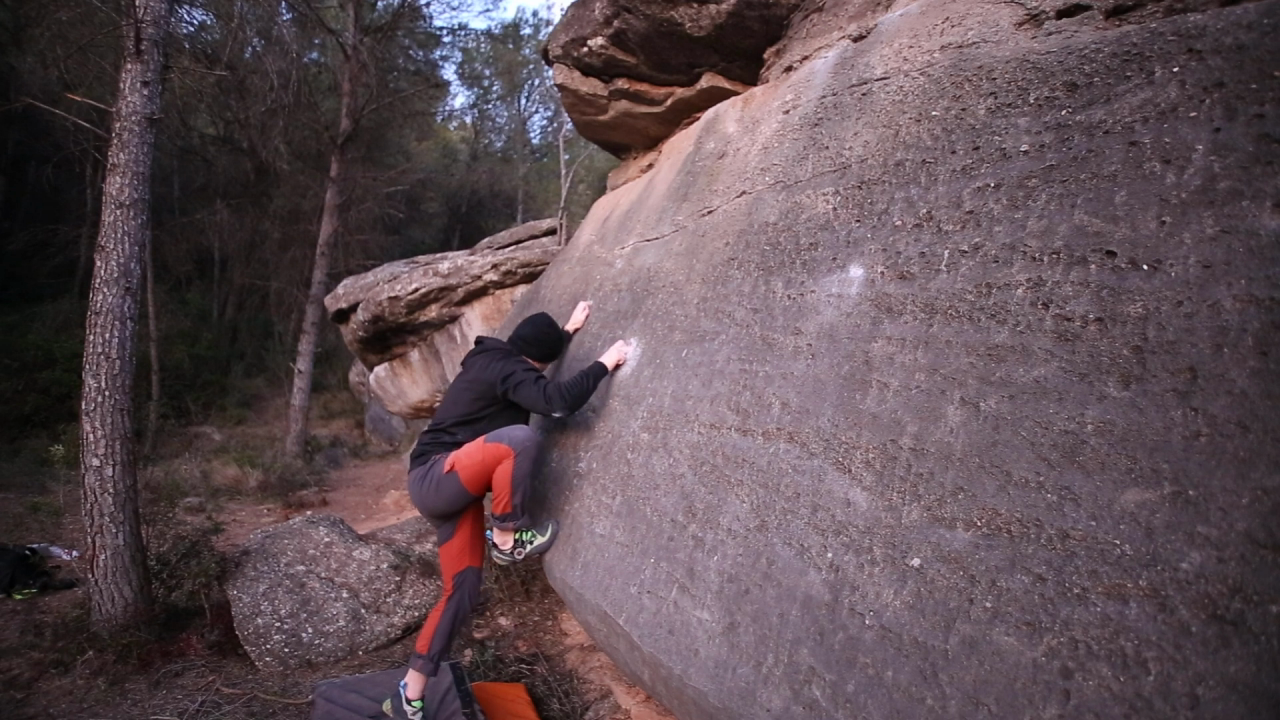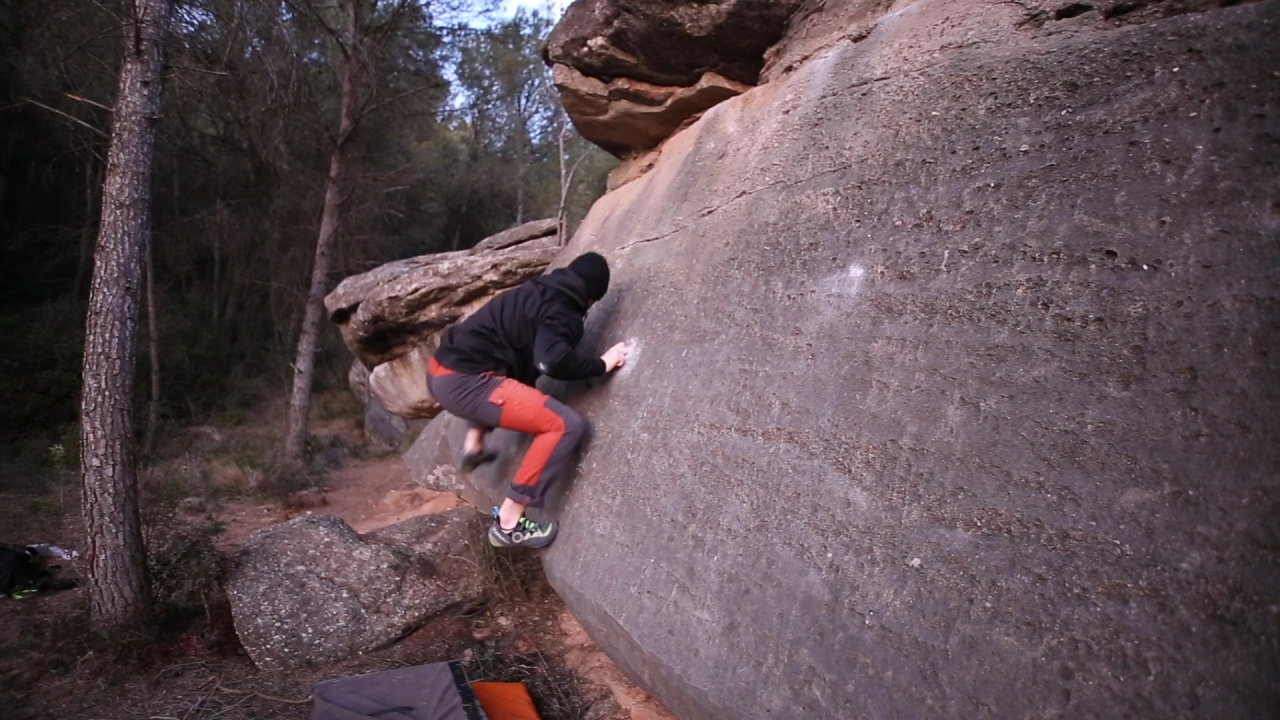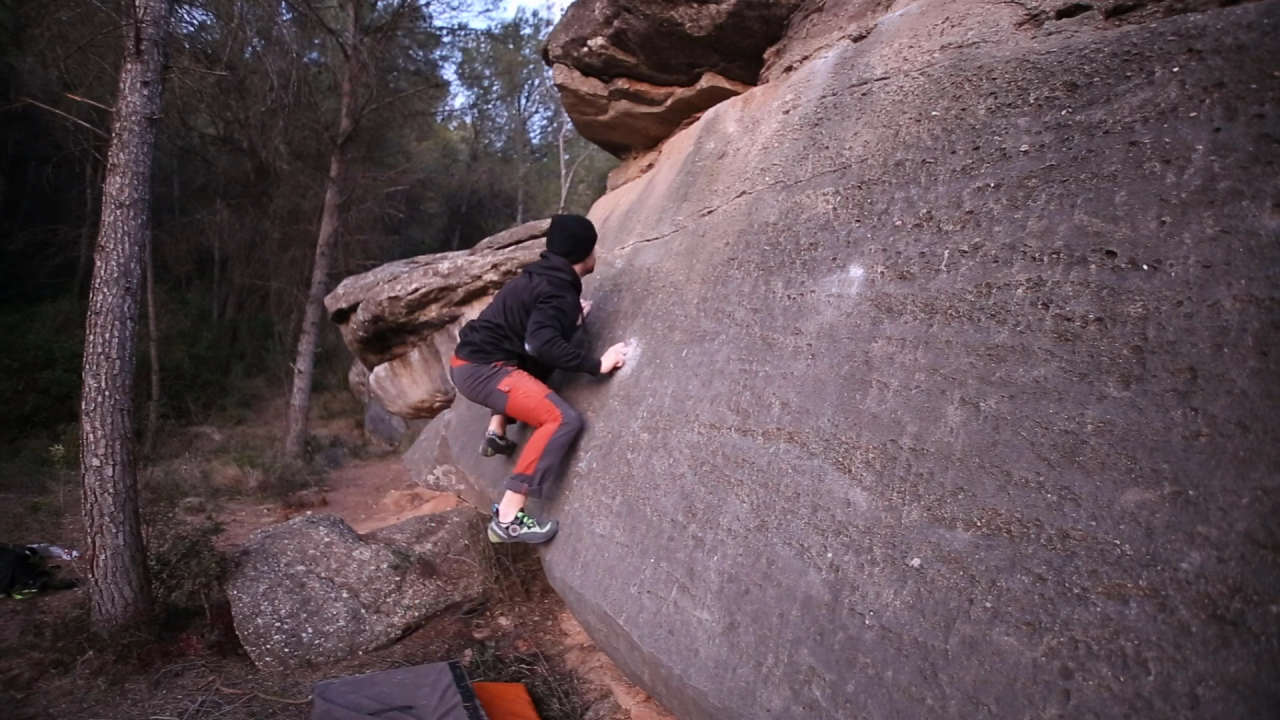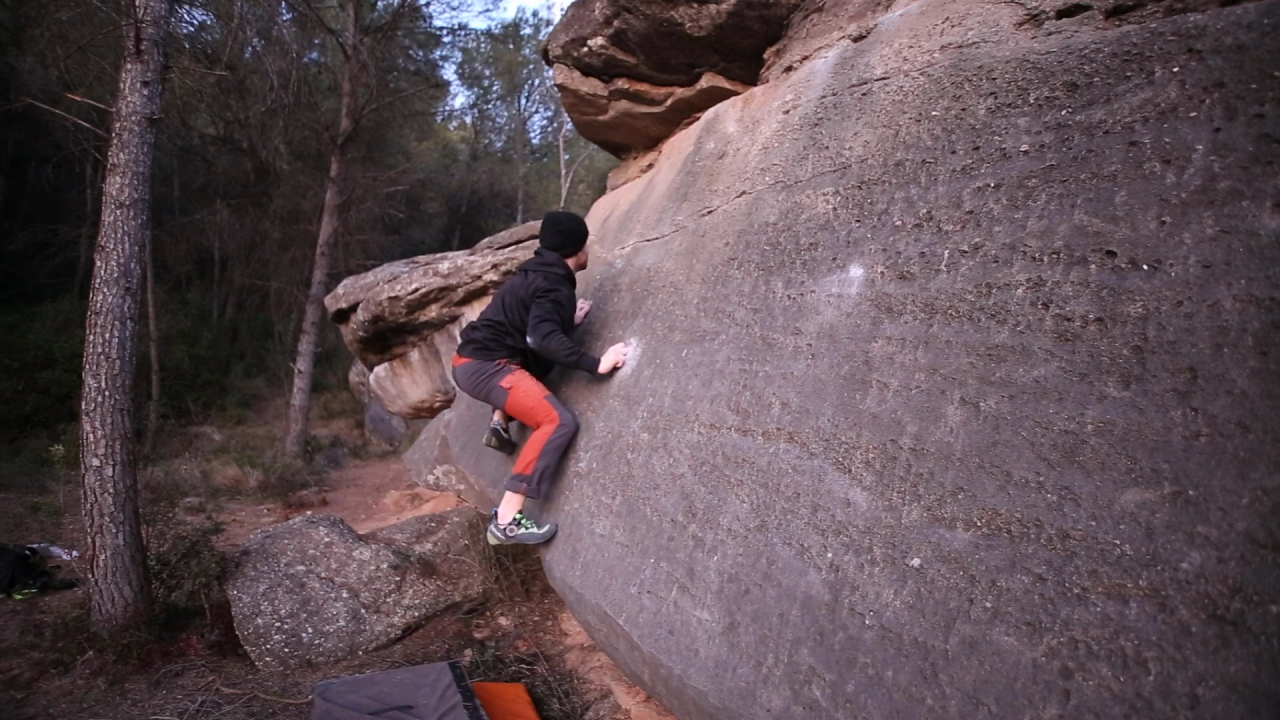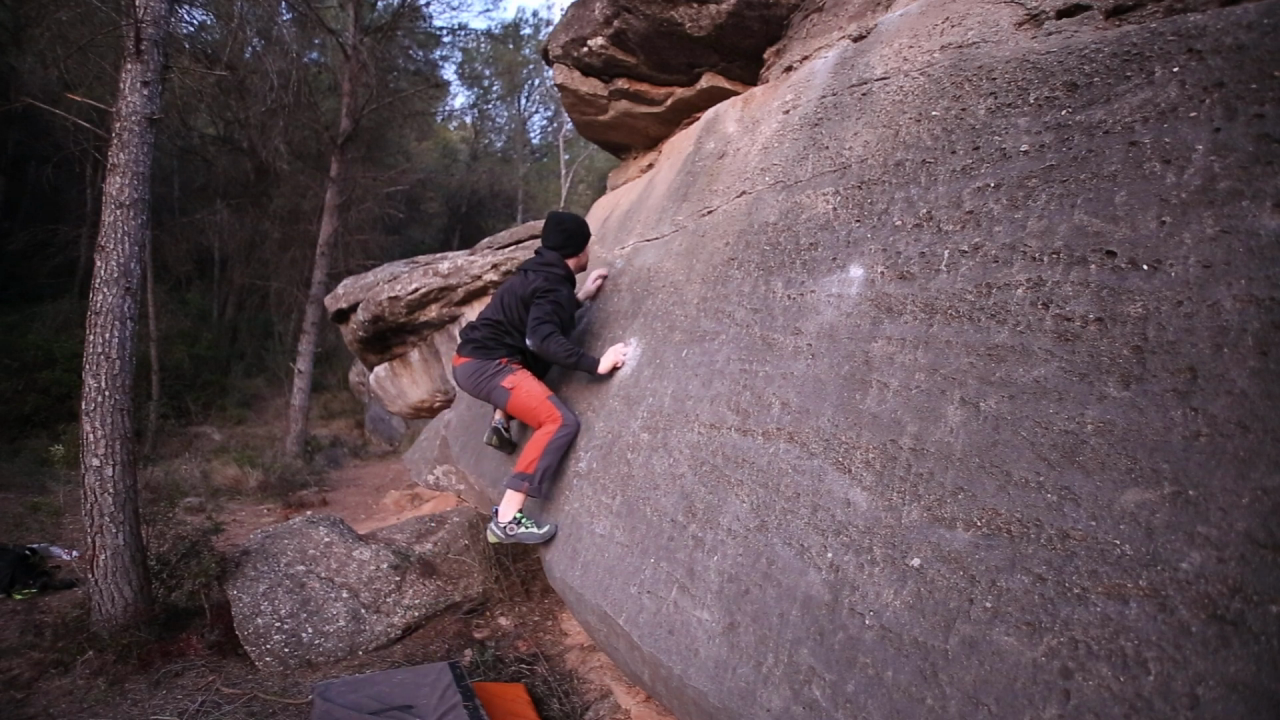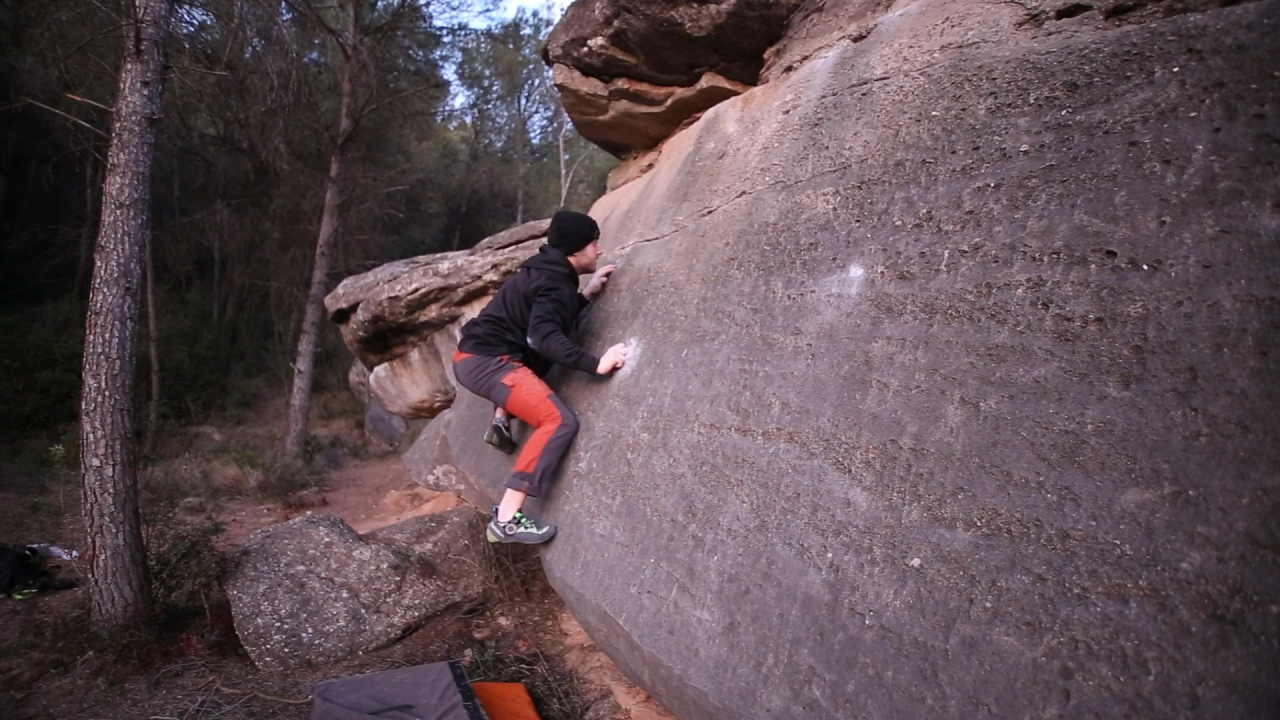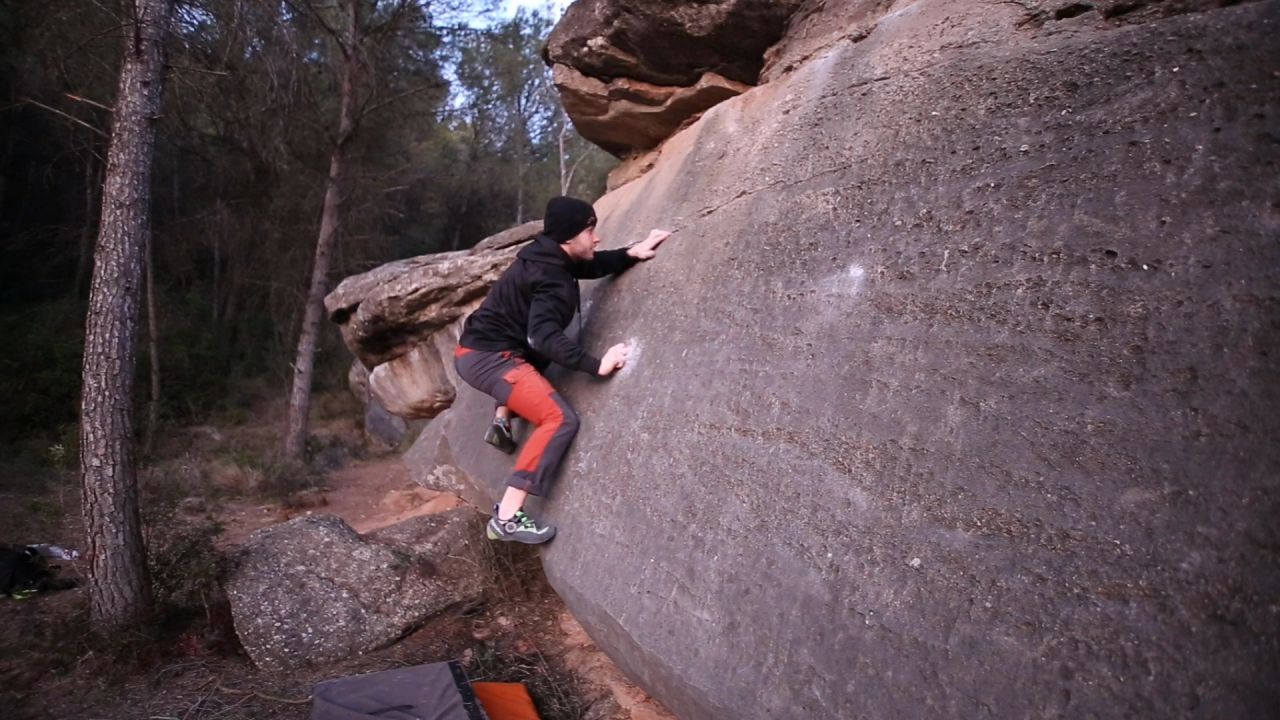
dt=0.7s
person 1, frame 1
left shoulder: (494, 360)
right shoulder: (507, 370)
left elbow: (535, 350)
right elbow: (558, 399)
left wrist: (569, 329)
right wrist: (604, 364)
left hip: (447, 487)
right hip: (435, 478)
left knee: (461, 592)
right knee: (518, 438)
right ankle: (508, 539)
person 1, frame 2
left shoulder: (538, 291)
right shoulder: (562, 313)
right elbow: (551, 360)
right wrist: (601, 364)
left hip: (443, 372)
right hip: (465, 384)
right knee: (567, 425)
left ankle: (473, 446)
right ankle: (509, 523)
person 1, frame 3
left shoulder: (543, 277)
right shoulder: (559, 293)
right elbow: (541, 344)
left wrist: (570, 321)
right wrist: (597, 365)
left hip: (468, 362)
right hip: (483, 370)
left knee: (528, 368)
right knee: (562, 420)
left ankle: (496, 433)
right ankle: (508, 518)
person 1, frame 4
left shoulder: (536, 274)
right shoulder: (555, 288)
right elbow: (541, 339)
left wrist: (568, 320)
right wrist: (596, 364)
left hip: (470, 361)
right hip: (486, 367)
left knee: (526, 364)
right knee: (559, 422)
left ankle: (499, 424)
right ankle: (507, 520)
person 1, frame 5
left shoulder: (538, 274)
right shoulder: (552, 286)
right elbow: (542, 339)
left wrist: (581, 297)
right wrist: (596, 364)
left hip: (471, 360)
right hip: (487, 367)
left knee: (526, 362)
right knee: (560, 422)
left ankle: (500, 424)
right ankle: (507, 519)
person 1, frame 6
left shoulder: (545, 271)
right shoulder: (555, 285)
left elbow: (544, 319)
right elbow: (544, 338)
left wrist: (586, 294)
right wrist: (596, 364)
left hip: (474, 356)
right hip: (486, 362)
left knee: (531, 363)
right knee: (559, 421)
left ankle: (500, 422)
right ankle: (506, 518)
person 1, frame 7
left shoulder: (548, 257)
right shoulder: (552, 279)
left elbow: (592, 266)
right elbow: (544, 337)
left wrist: (631, 254)
right wrist: (598, 365)
left hip: (479, 350)
right hip: (489, 358)
left knee: (532, 358)
right knee: (559, 420)
left ankle: (501, 423)
right ankle: (507, 517)
